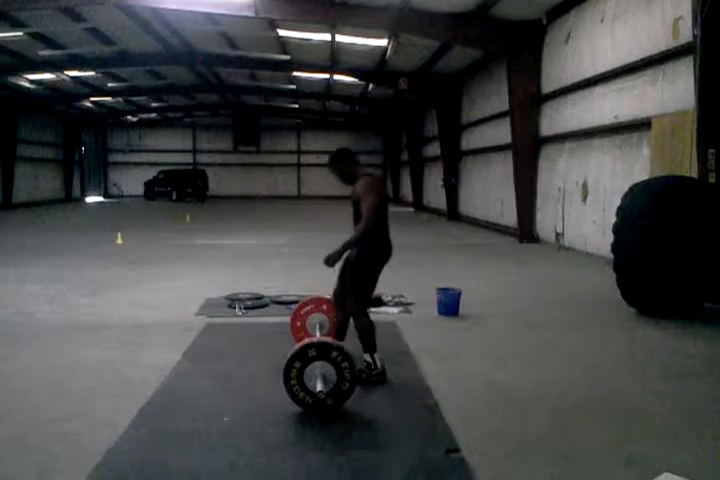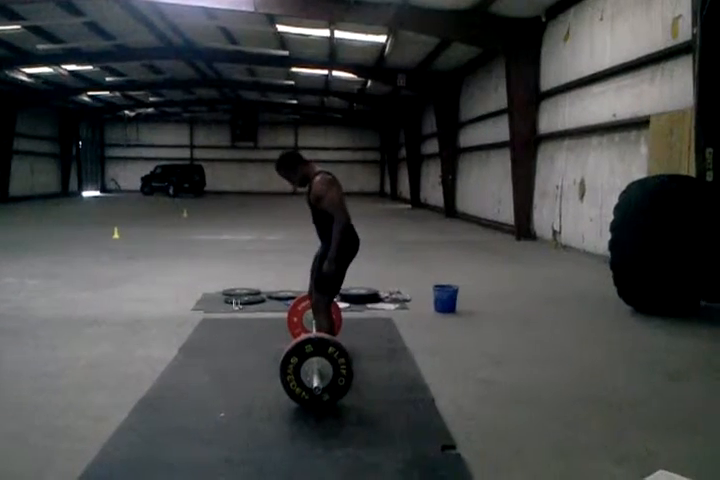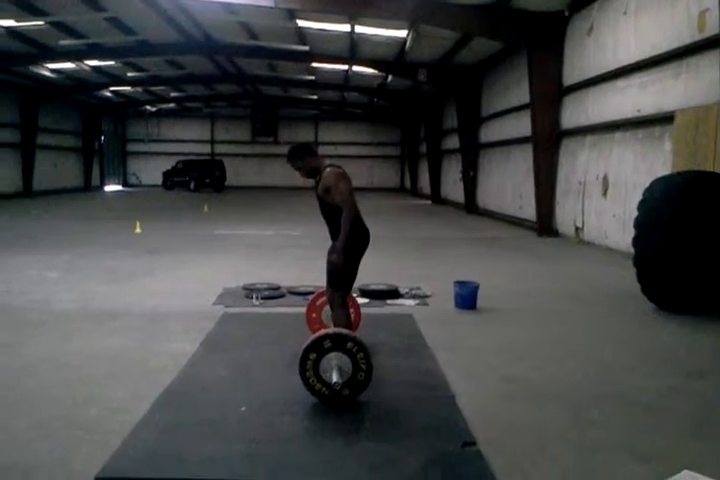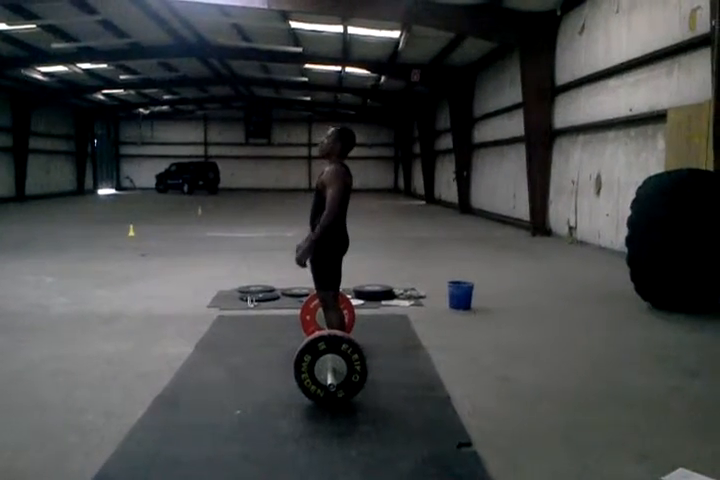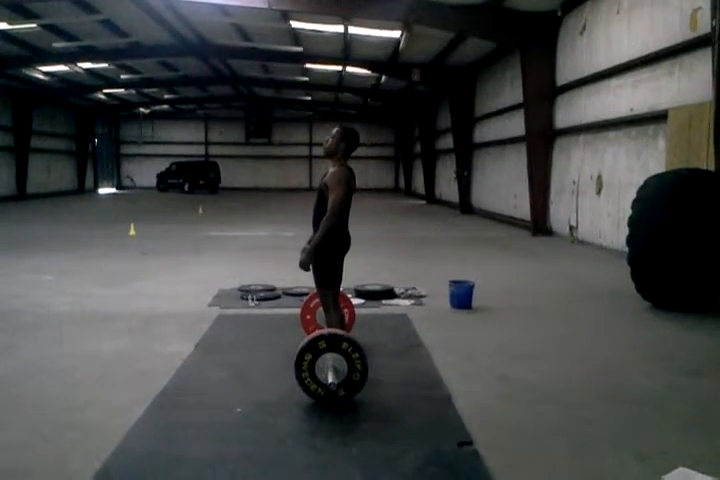
dt=1s
person 1, frame 1
left shoulder: (366, 184)
right shoulder: (365, 182)
left elbow: (367, 223)
left wrist: (340, 251)
left hip: (372, 250)
right hip: (365, 248)
left knee: (356, 307)
right knee: (339, 297)
left ankle: (374, 367)
person 1, frame 2
left shoulder: (322, 183)
right shoulder: (316, 181)
left elbow: (341, 218)
left wrist: (331, 258)
left hip: (339, 246)
right hip: (331, 244)
left knee: (320, 303)
right knee: (314, 297)
person 1, frame 3
left shoulder: (332, 175)
right shoulder: (323, 176)
left elbow: (349, 210)
left wrist: (340, 249)
right wrist: (336, 246)
left hip: (350, 241)
right hip: (344, 240)
left knee: (337, 298)
right knee: (334, 296)
person 1, frame 4
left shoulder: (335, 172)
right shoulder: (335, 170)
left elbow: (330, 213)
left wrist: (308, 245)
right wrist: (309, 241)
left hip: (328, 243)
right hip: (327, 241)
left knee: (329, 302)
right knee: (329, 300)
person 1, frame 5
left shoulder: (339, 174)
right shoulder: (337, 171)
left elbow: (332, 216)
left wrist: (310, 250)
right wrist: (311, 243)
left hip: (330, 244)
right hip: (327, 242)
left knee: (330, 303)
right knee: (330, 301)
